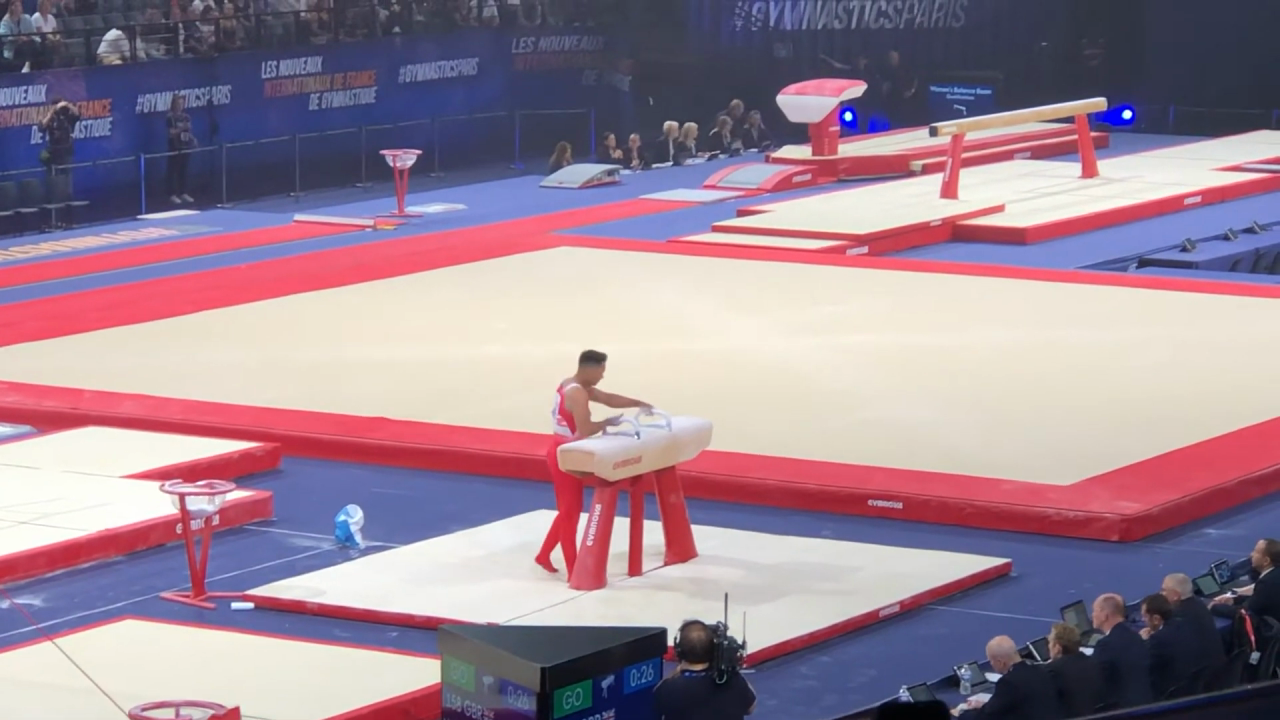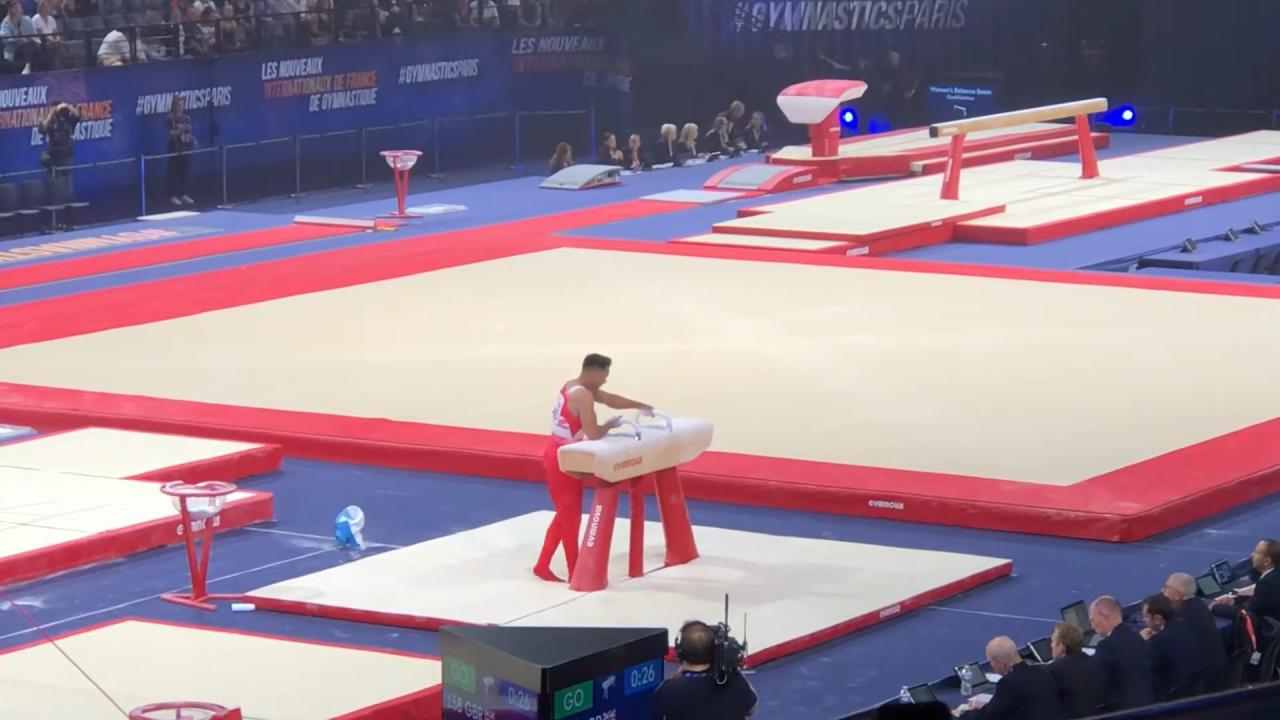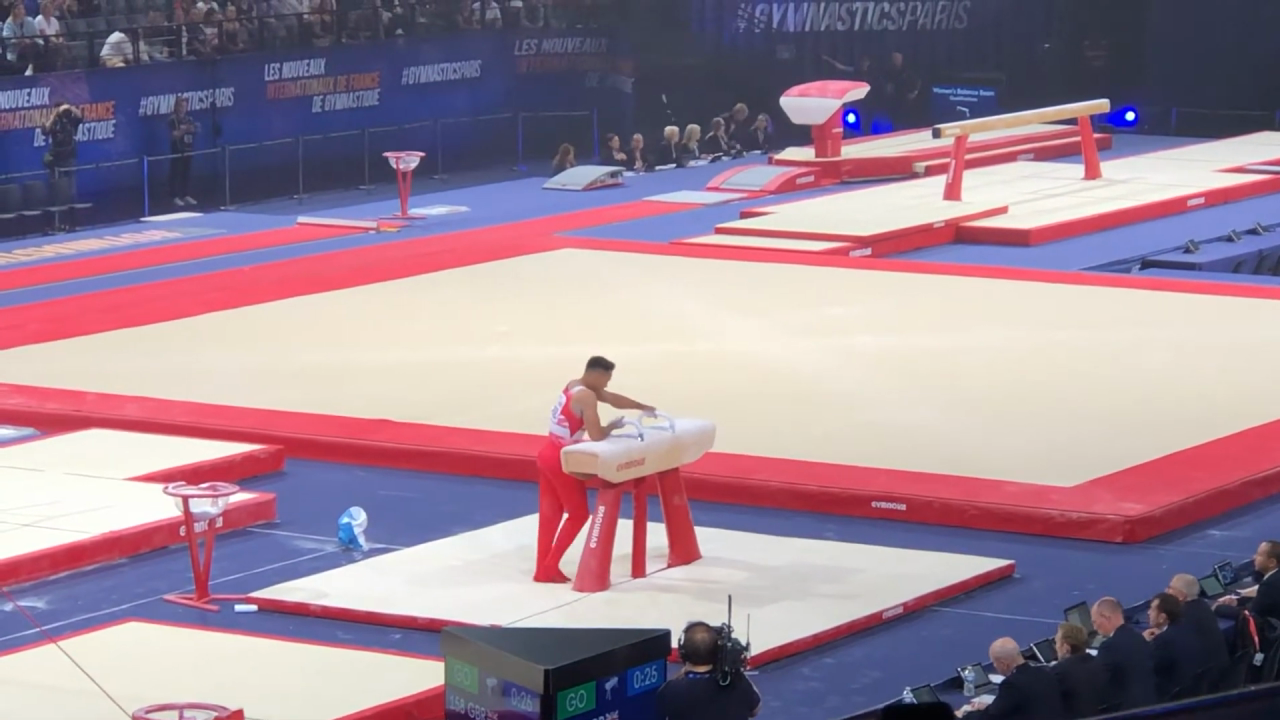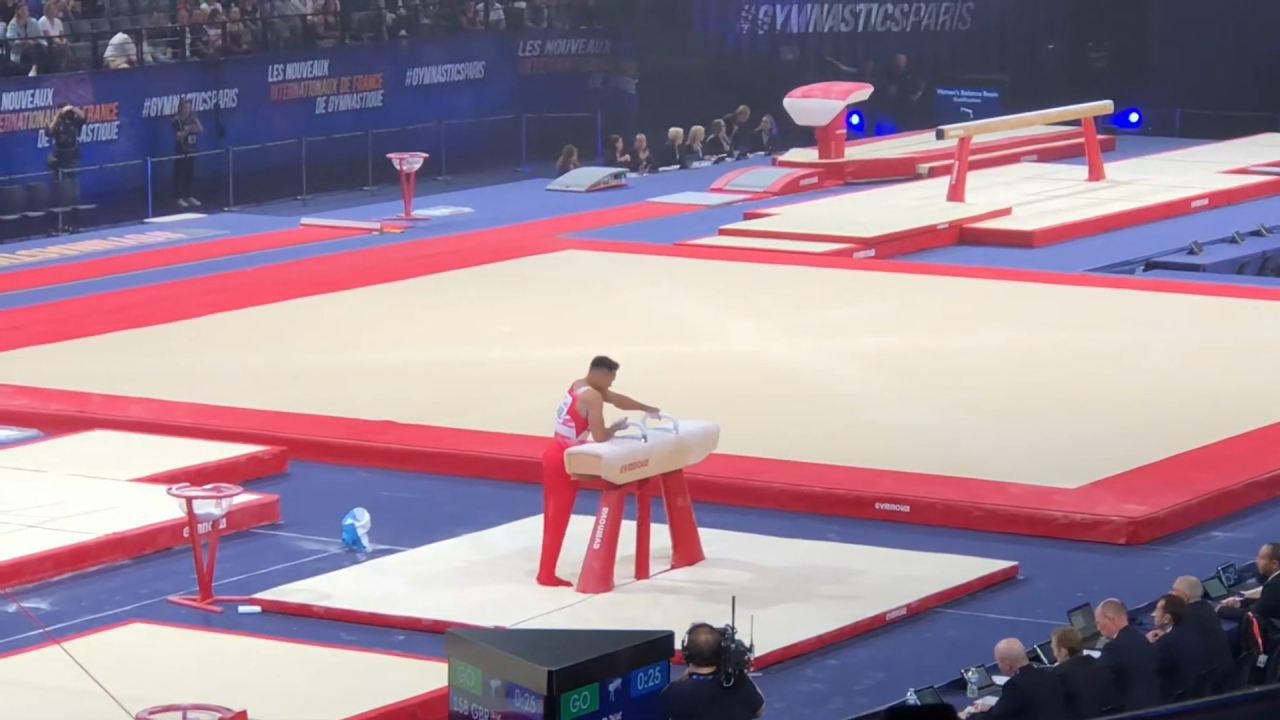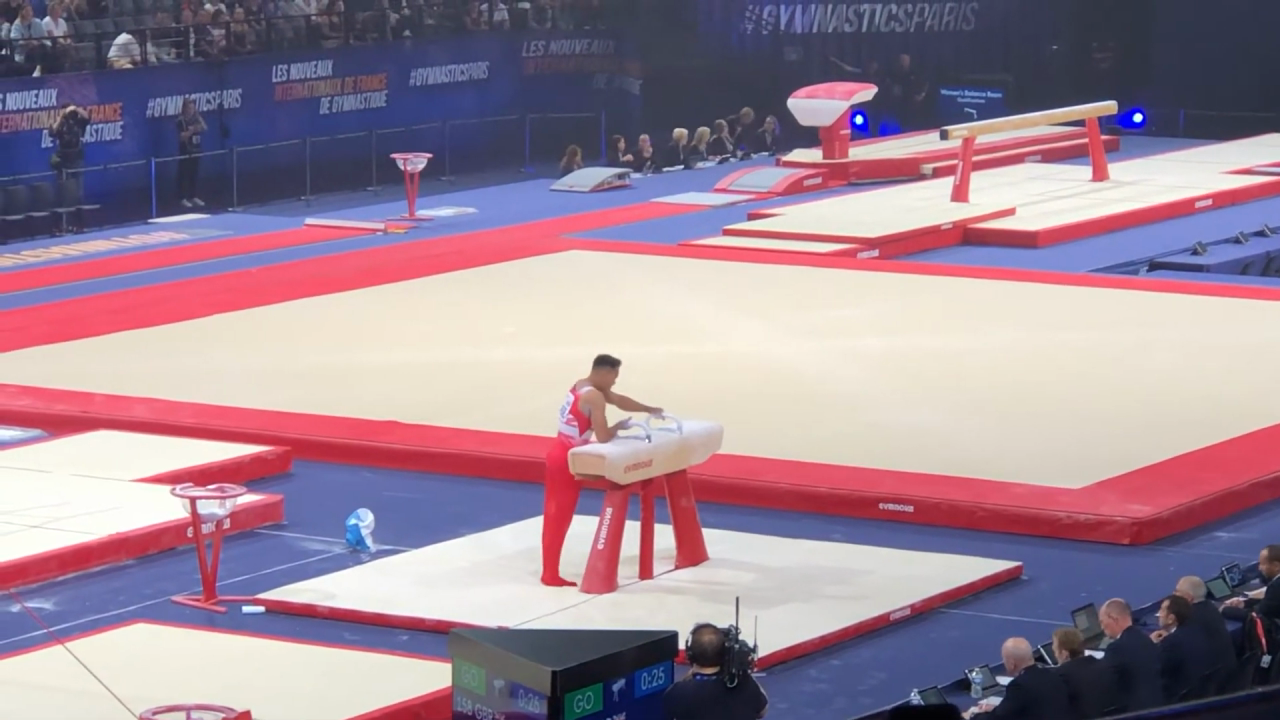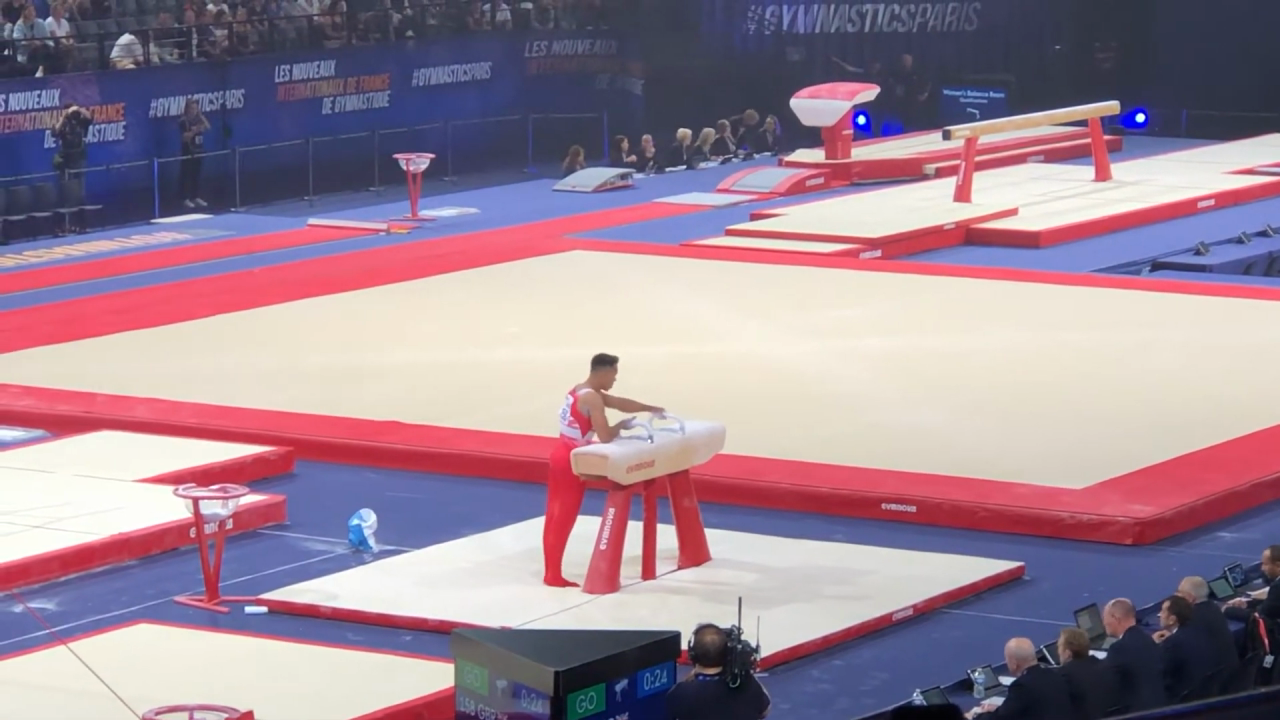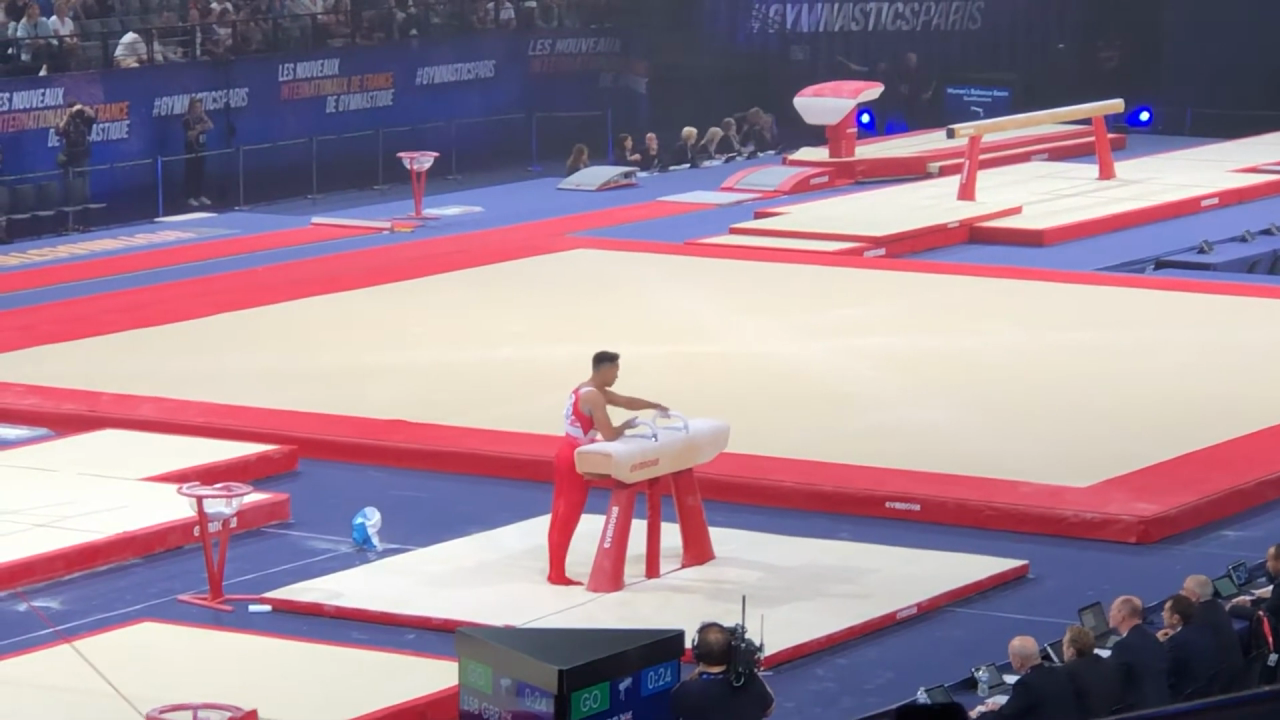
dt=0.3s
person 1, frame 1
left shoulder: (570, 385)
right shoulder: (577, 393)
left elbow: (607, 398)
right elbow: (586, 430)
left wrist: (639, 404)
right wrist: (608, 422)
left knee: (568, 510)
right knee: (570, 512)
left ankle: (544, 555)
right ankle: (573, 571)
person 1, frame 2
left shoulder: (571, 386)
right shoulder: (583, 396)
left elbow: (609, 399)
right elbow: (593, 434)
left wrist: (640, 406)
right wrist: (610, 425)
left hip: (553, 454)
left knee: (565, 513)
right knee: (571, 516)
left ankle: (542, 565)
right ankle: (575, 572)
person 1, frame 3
left shoulder: (574, 386)
right shoulder: (587, 397)
left elbow: (613, 398)
right elbow: (596, 435)
left wrist: (643, 407)
right wrist: (613, 426)
left hip: (548, 455)
right hip: (560, 460)
left knee: (549, 516)
right knee: (579, 514)
left ankle: (543, 571)
right ankle: (551, 566)
person 1, frame 4
left shoulder: (578, 386)
right shoulder: (593, 397)
left elbow: (616, 399)
right elbow: (600, 436)
left wrist: (646, 408)
right wrist: (617, 427)
left hip: (553, 454)
right hip: (563, 461)
left knee: (553, 516)
right knee: (558, 519)
left ankle: (546, 572)
right ankle: (547, 574)
person 1, frame 5
left shoulder: (581, 386)
right shoulder: (595, 396)
left elbow: (619, 400)
right elbow: (603, 436)
left wrist: (650, 410)
right wrist: (619, 426)
left hip: (557, 454)
right hip: (567, 460)
left knee: (553, 516)
right knee: (560, 519)
left ankle: (549, 571)
right ankle: (551, 575)
person 1, frame 6
left shoulder: (580, 390)
right shoulder: (592, 398)
left elbow: (619, 403)
right elbow: (605, 436)
left wrist: (650, 409)
right wrist: (622, 425)
left hip: (560, 456)
right hip: (571, 462)
left knee: (555, 517)
right knee: (564, 519)
left ankle: (551, 572)
right ankle: (554, 575)
person 1, frame 7
left shoulder: (586, 390)
right shoulder: (594, 396)
left elbow: (625, 401)
right elbow: (609, 435)
left wrist: (656, 407)
right wrist: (627, 425)
left hip: (566, 456)
right hip: (575, 461)
left knee: (561, 515)
right knee: (568, 518)
left ankle: (555, 571)
right ankle: (558, 574)
